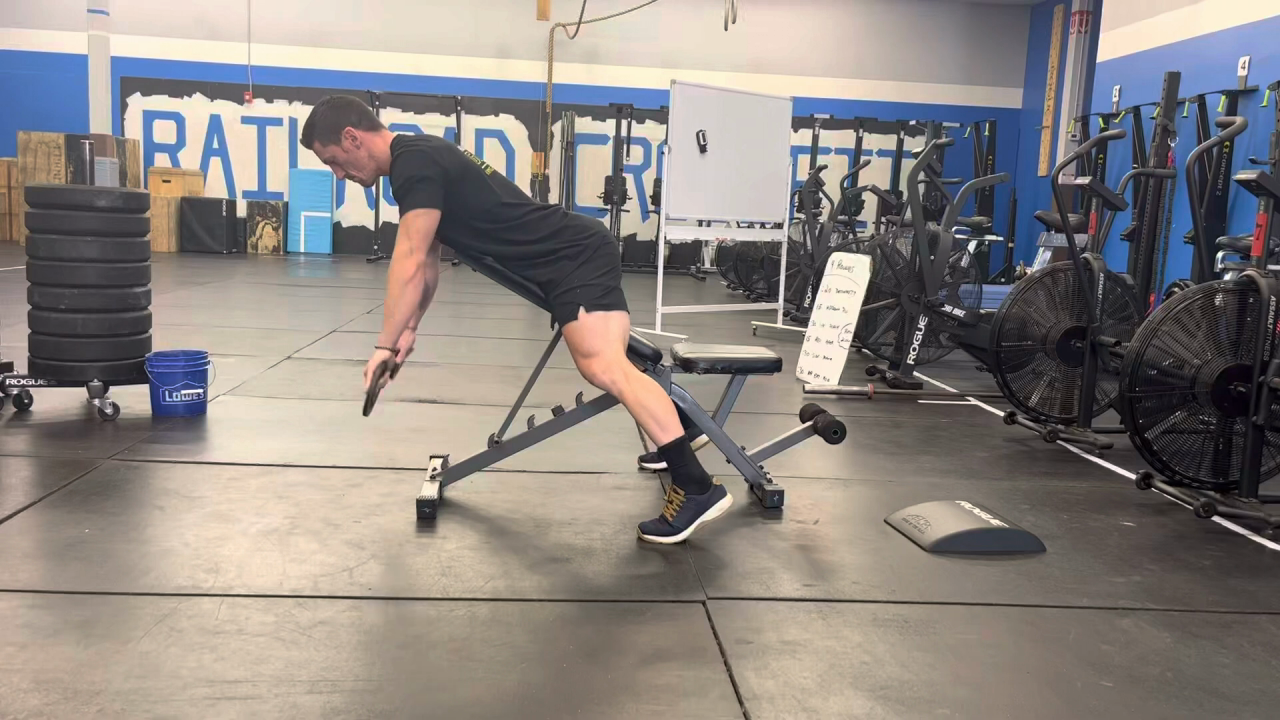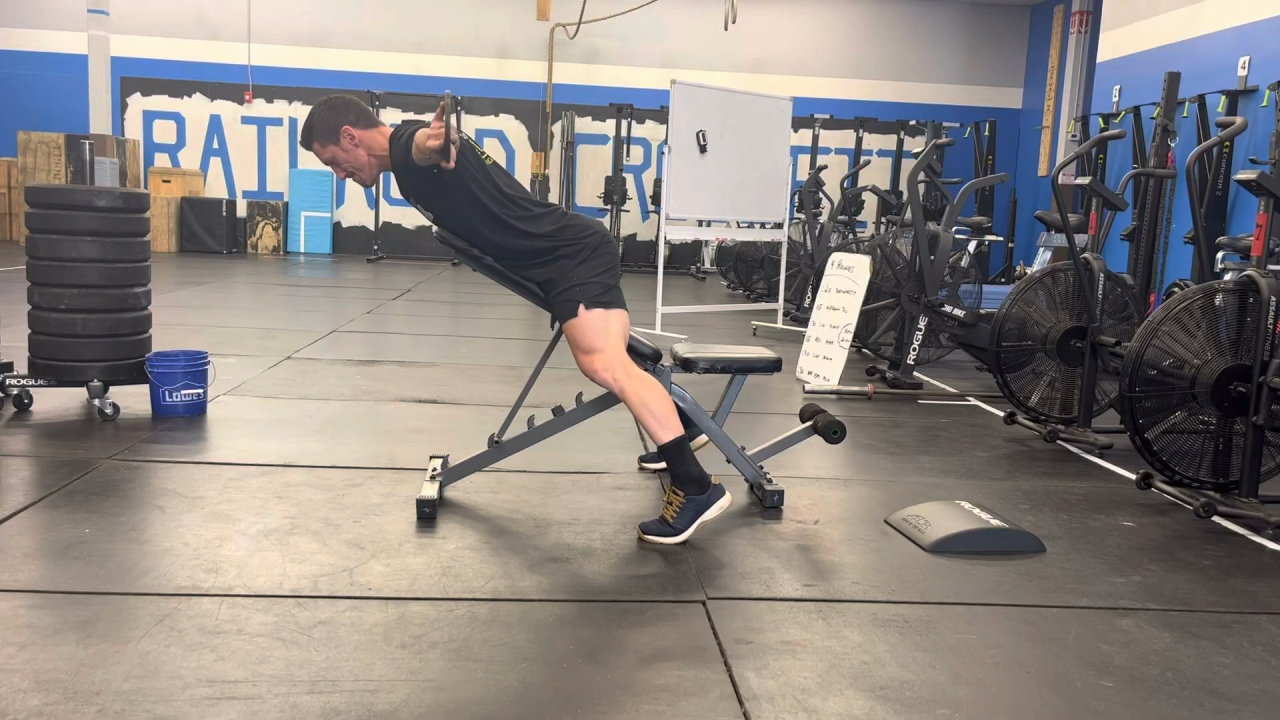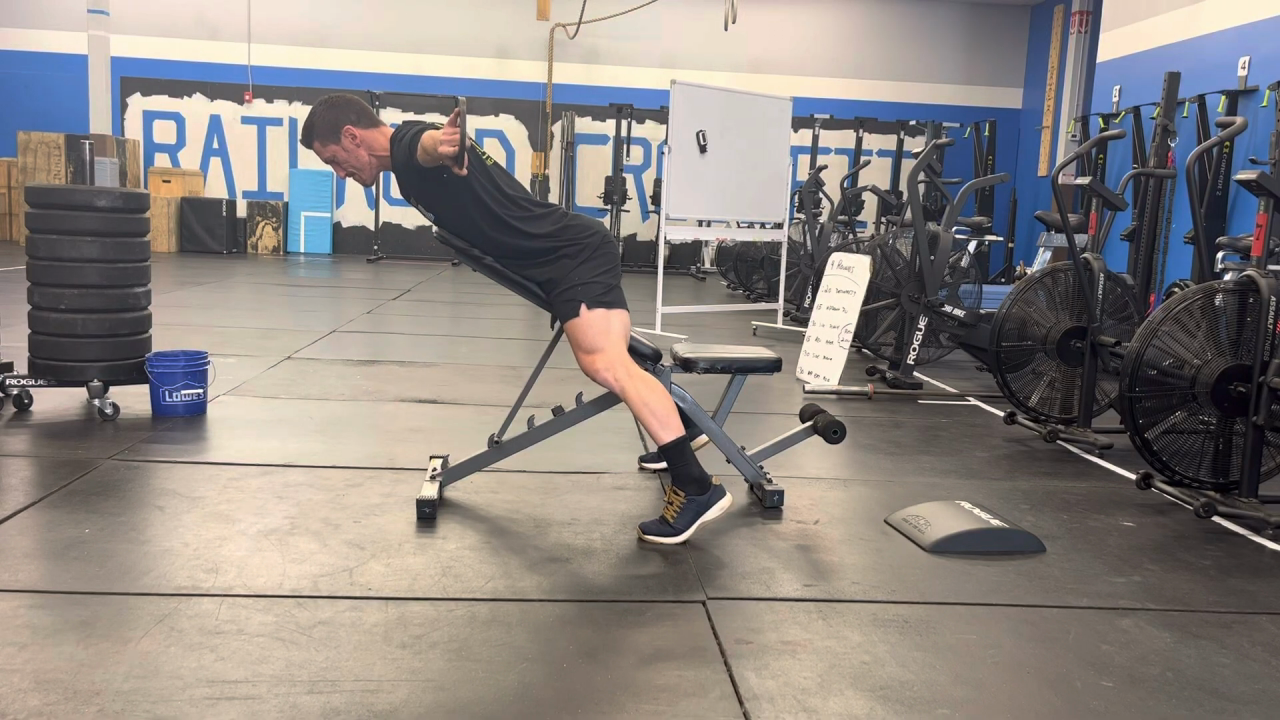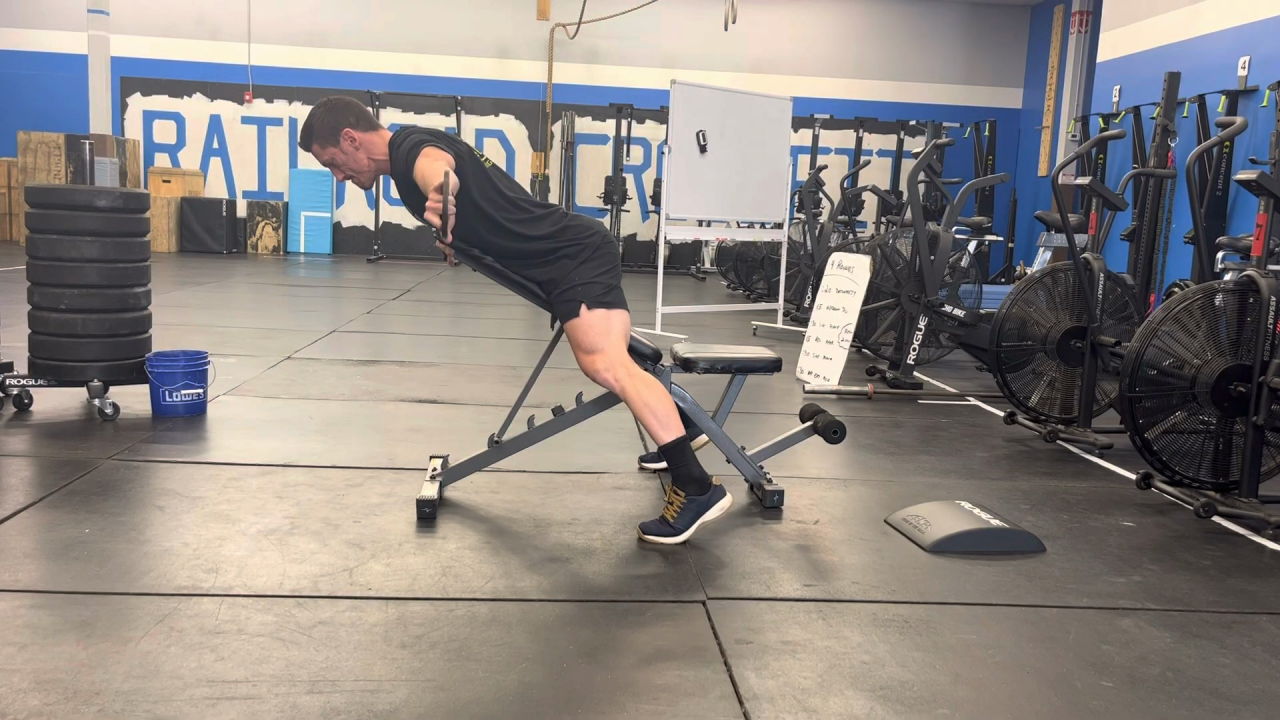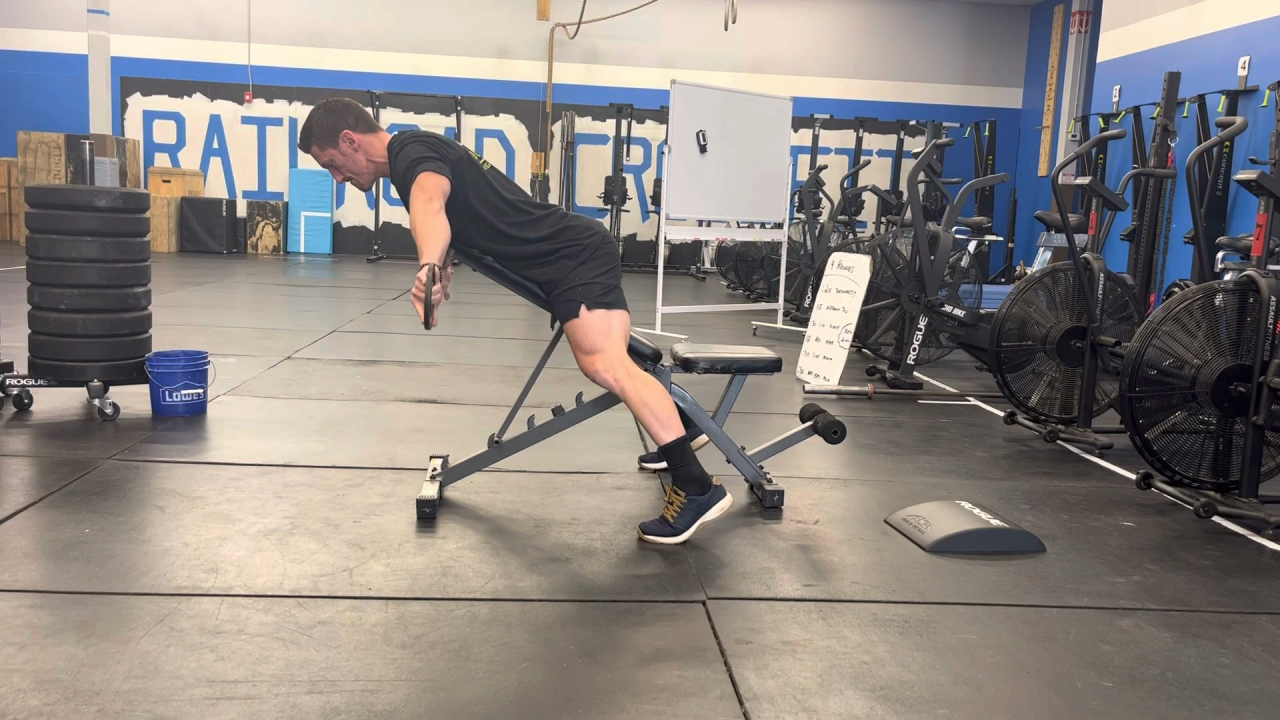
dt=1s
person 1, frame 1
left shoulder: (413, 162)
right shoulder: (418, 158)
left elbow: (410, 261)
right elbow: (428, 256)
left wrist: (386, 342)
right wrist: (410, 327)
left hip: (576, 257)
right hip: (571, 253)
left knee: (602, 367)
right knee: (608, 359)
left ankle: (697, 486)
right ankle: (680, 426)
person 1, frame 2
left shoulder: (408, 143)
right shoulder: (409, 158)
left elbow: (427, 141)
left wrist: (436, 140)
left hip: (574, 253)
right hip: (568, 252)
left knee: (603, 364)
right knee: (608, 354)
left ankle: (695, 486)
right ankle: (681, 425)
person 1, frame 3
left shoulder: (409, 143)
right shoulder: (409, 158)
left elbow: (431, 142)
left wrist: (445, 142)
left hip: (574, 254)
right hip: (569, 252)
left knee: (604, 363)
right knee: (609, 355)
left ankle: (696, 487)
right ankle: (682, 426)
person 1, frame 4
left shoulder: (410, 147)
right shoulder: (412, 148)
left elbow: (434, 164)
left wrist: (440, 190)
right wrist: (450, 233)
left hip: (575, 254)
right hip: (570, 252)
left knee: (604, 363)
right knee: (609, 355)
left ankle: (696, 487)
right ankle: (681, 426)
person 1, frame 5
left shoulder: (410, 152)
right shoulder: (415, 151)
left elbow: (429, 204)
left wrist: (428, 267)
right wrist: (441, 266)
left hip: (575, 255)
right hip: (570, 252)
left knee: (604, 364)
right knee: (607, 355)
left ankle: (696, 487)
right ankle: (680, 428)
